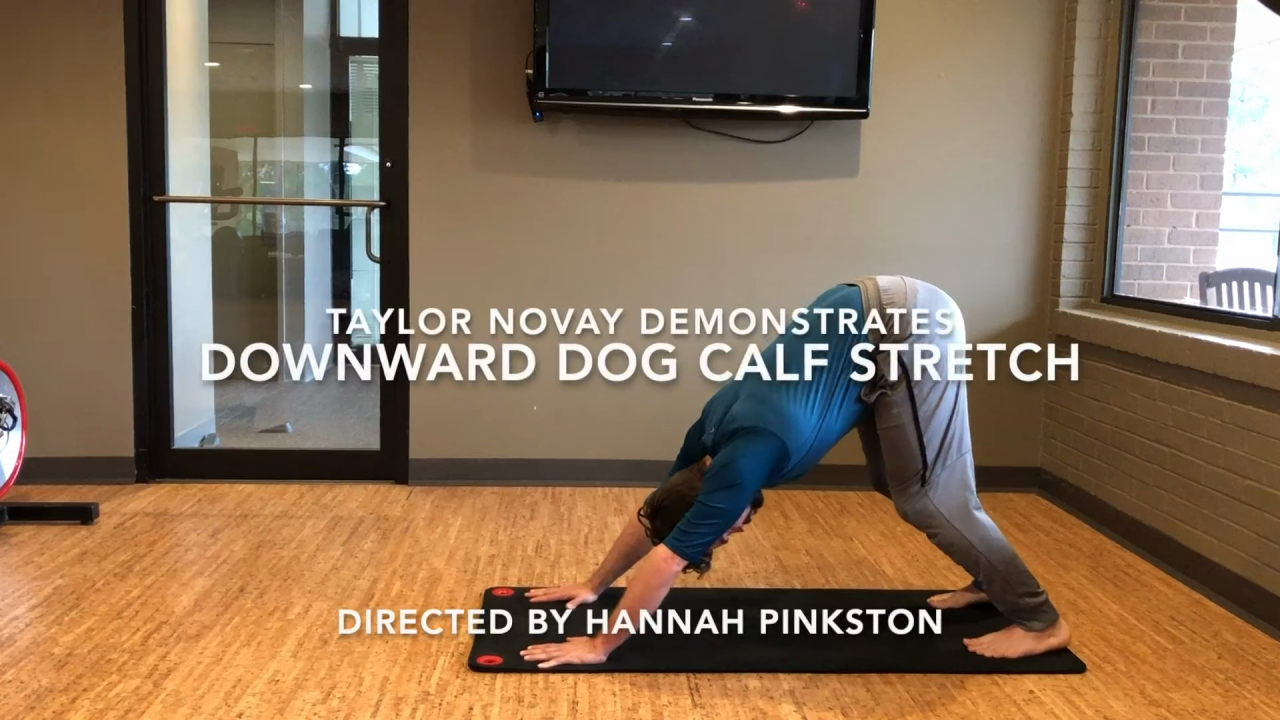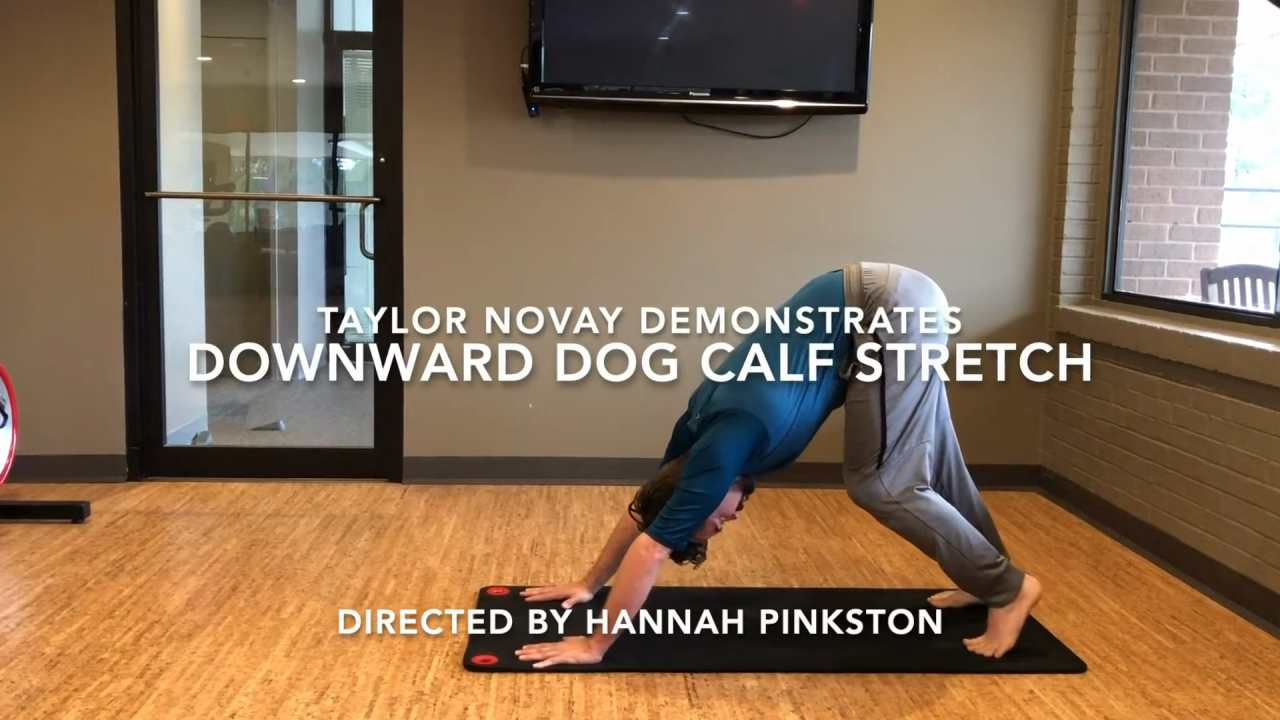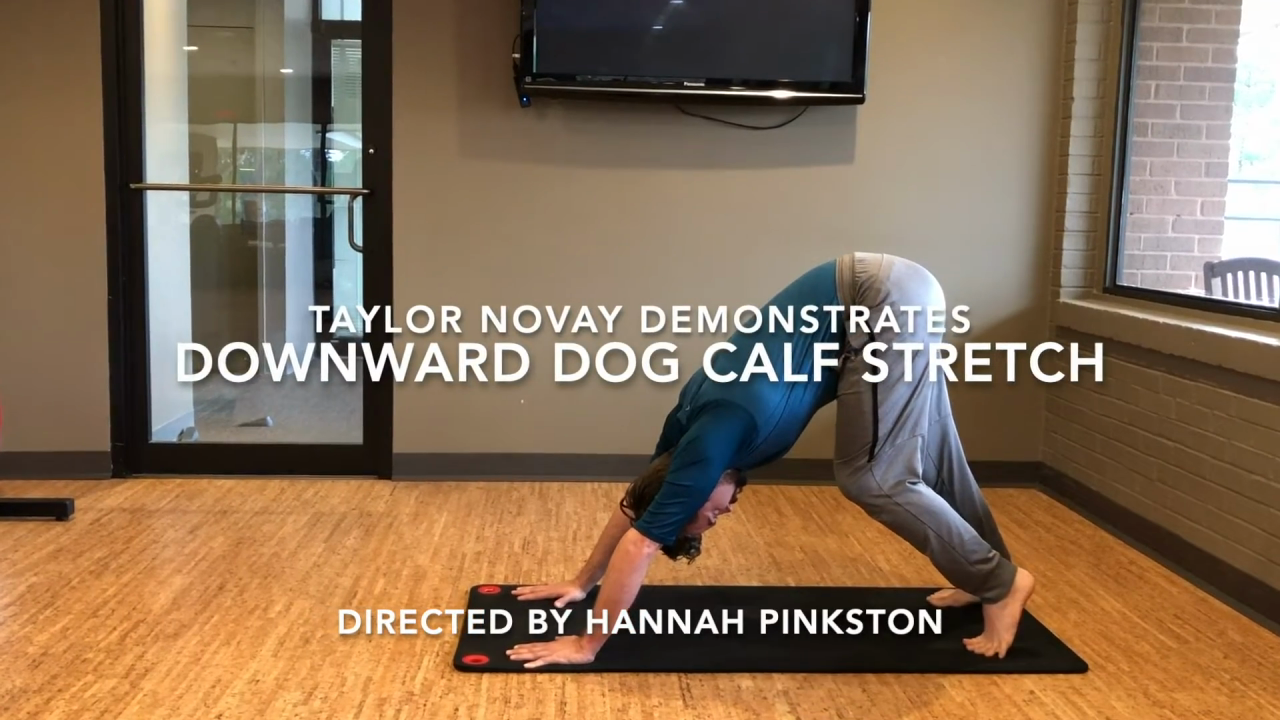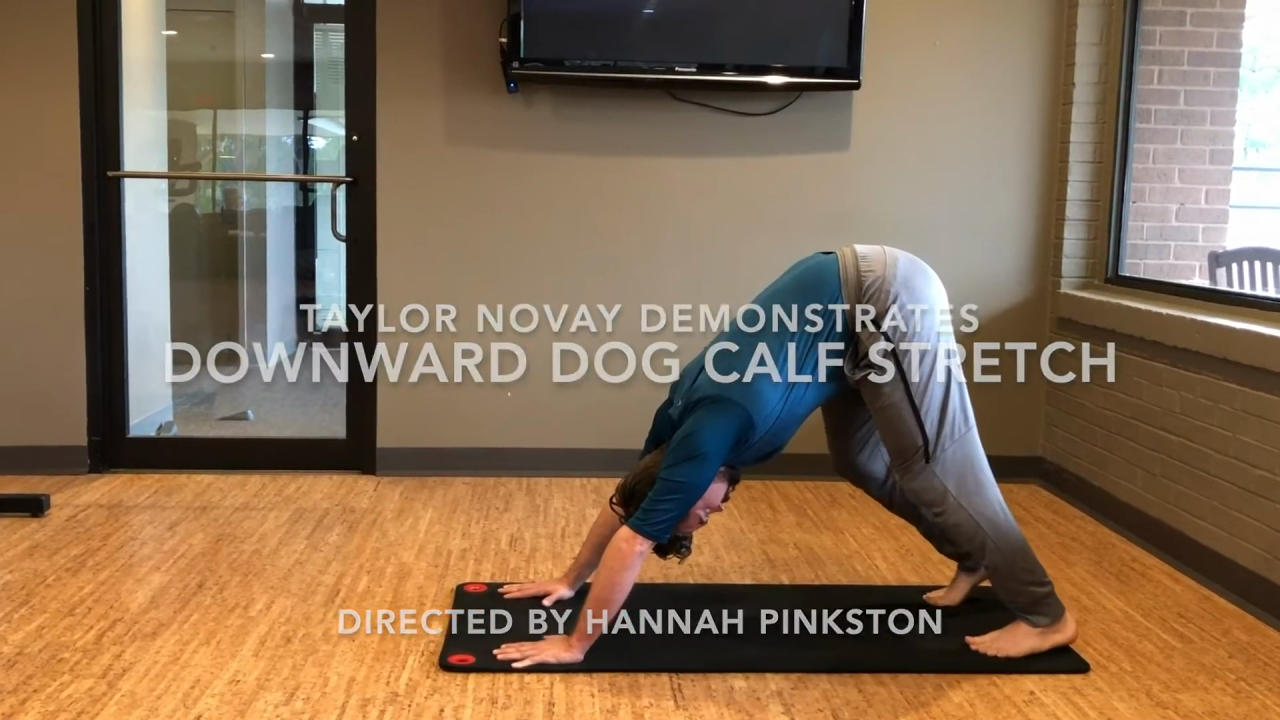
dt=1s
person 1, frame 1
left shoulder: (742, 461)
right shoulder: (711, 432)
left elbow: (665, 560)
right elbow: (652, 513)
left wrist: (599, 646)
right wrist: (594, 585)
left hip: (908, 326)
right hip: (881, 314)
left knee: (926, 497)
right knee: (896, 481)
left ankle: (1037, 620)
right ankle: (991, 581)
person 1, frame 2
left shoulder: (722, 448)
right shoulder: (700, 424)
left elbow: (650, 548)
right elbow: (644, 508)
left wrist: (596, 645)
right wrist: (589, 584)
left hip: (889, 309)
right hip: (890, 303)
left knee: (881, 484)
right knee: (933, 466)
left ankle: (1008, 588)
right ankle: (986, 577)
person 1, frame 3
left shoulder: (711, 443)
right shoulder: (692, 421)
left elbow: (639, 544)
right elbow: (636, 504)
left wrist: (587, 645)
right wrist: (582, 583)
left hip: (885, 299)
right hip: (887, 294)
left knee: (872, 478)
right knee: (930, 462)
left ankle: (1000, 583)
right ankle: (984, 573)
person 1, frame 4
left shoulder: (707, 436)
right shoulder: (682, 413)
left elbow: (631, 542)
right elbow: (625, 501)
left wrist: (576, 643)
right wrist: (569, 581)
left hip: (888, 299)
right hip: (860, 293)
left knee: (934, 471)
right knee: (862, 463)
left ankle: (1044, 616)
right ankle: (975, 560)
